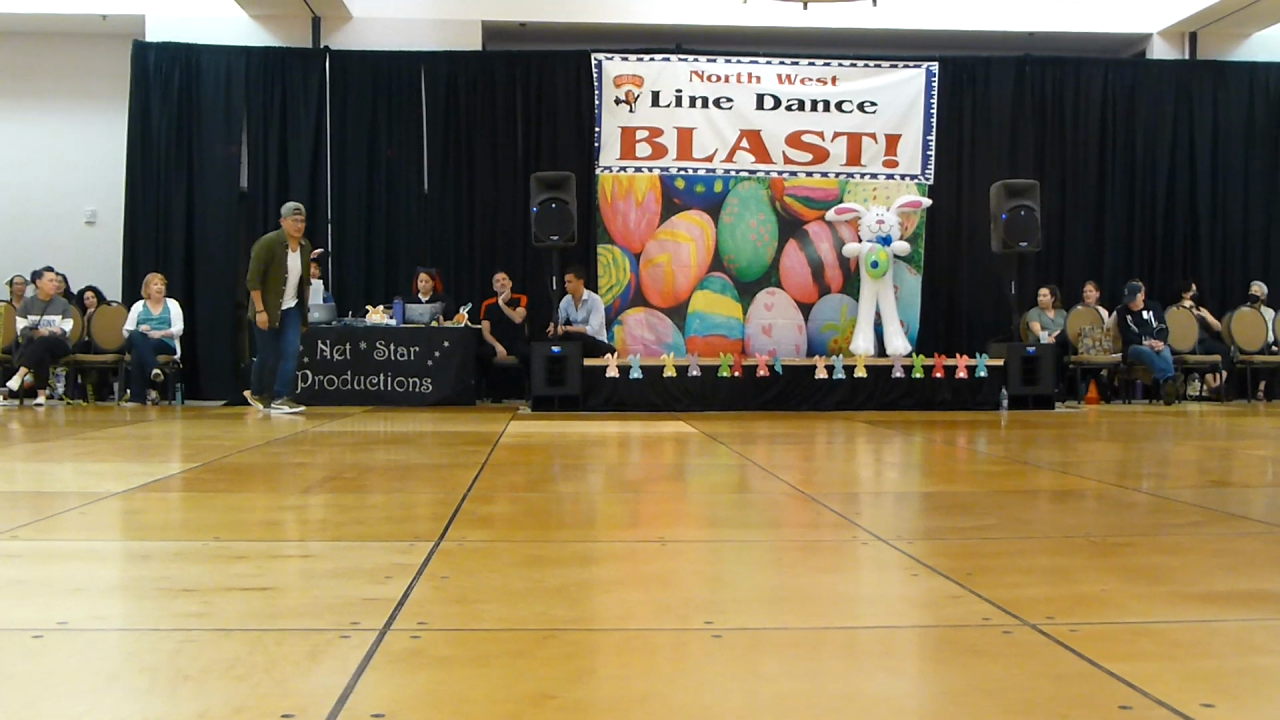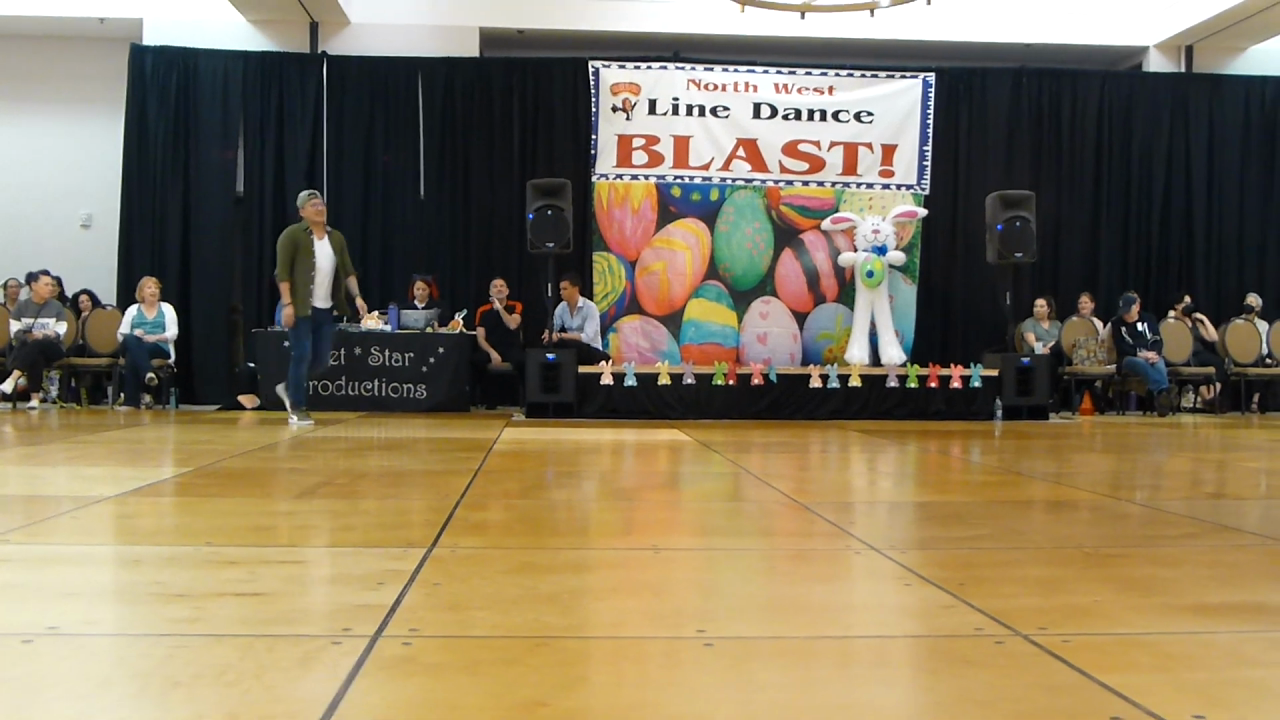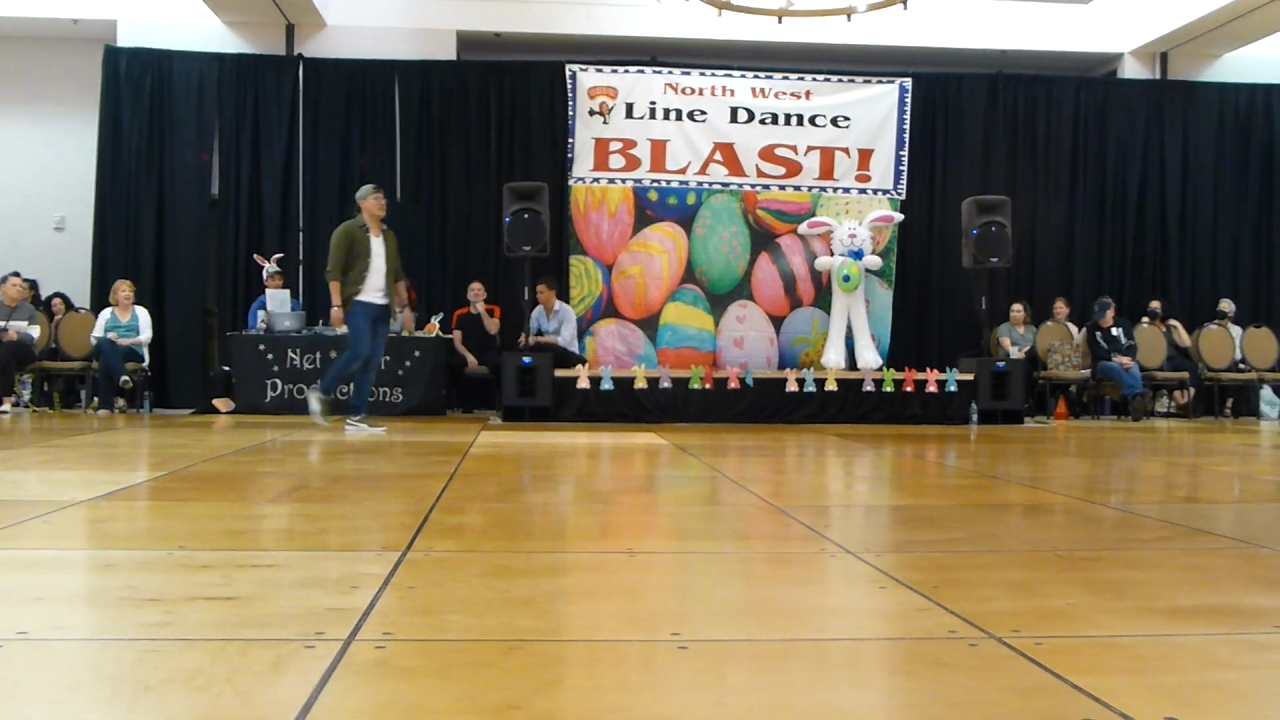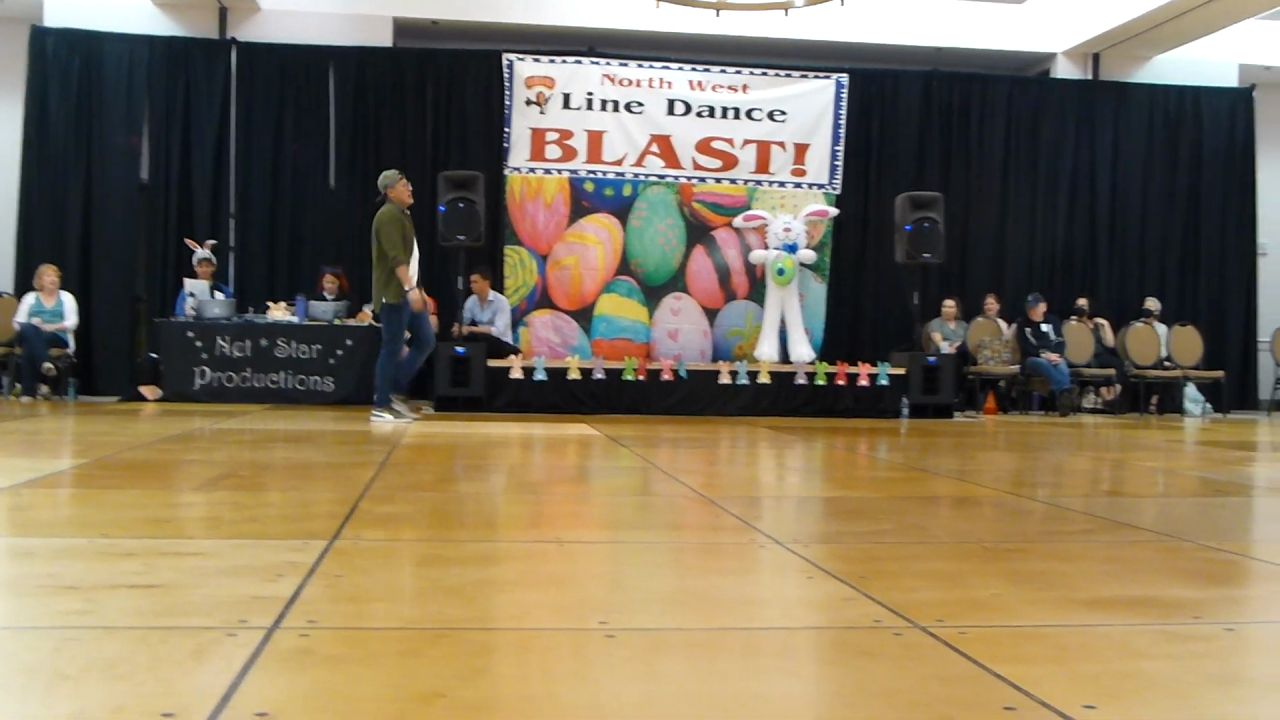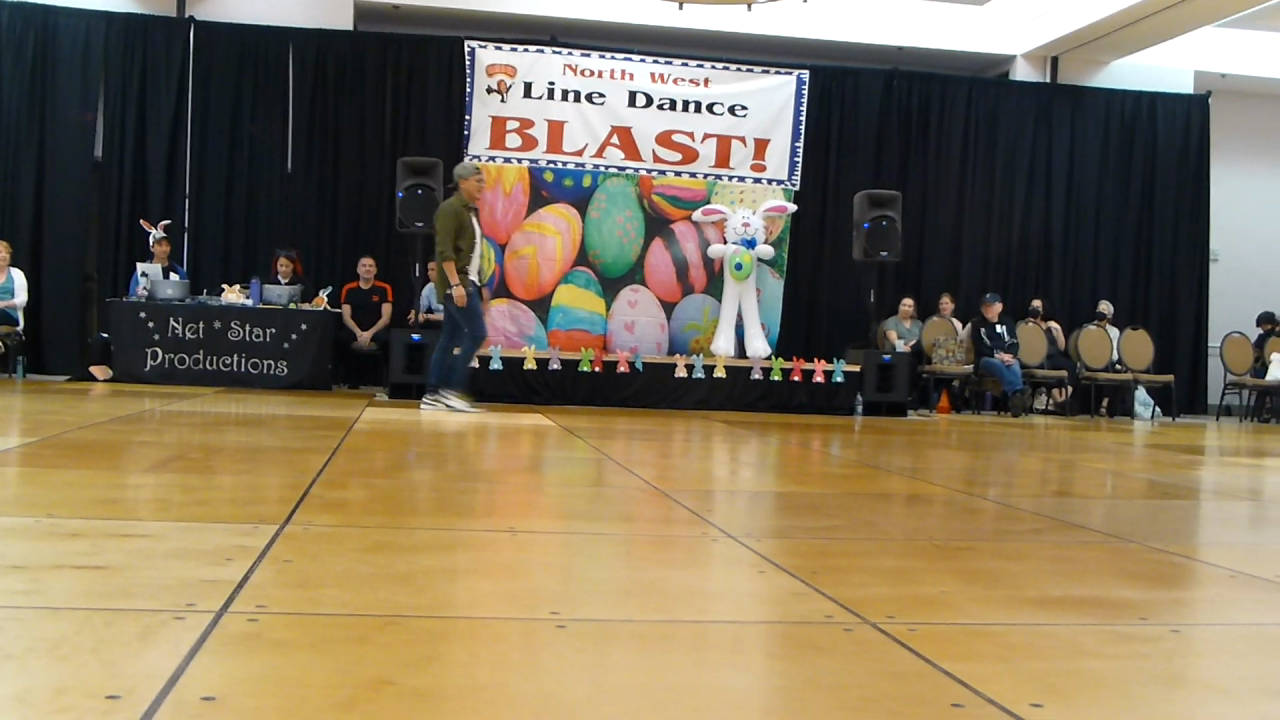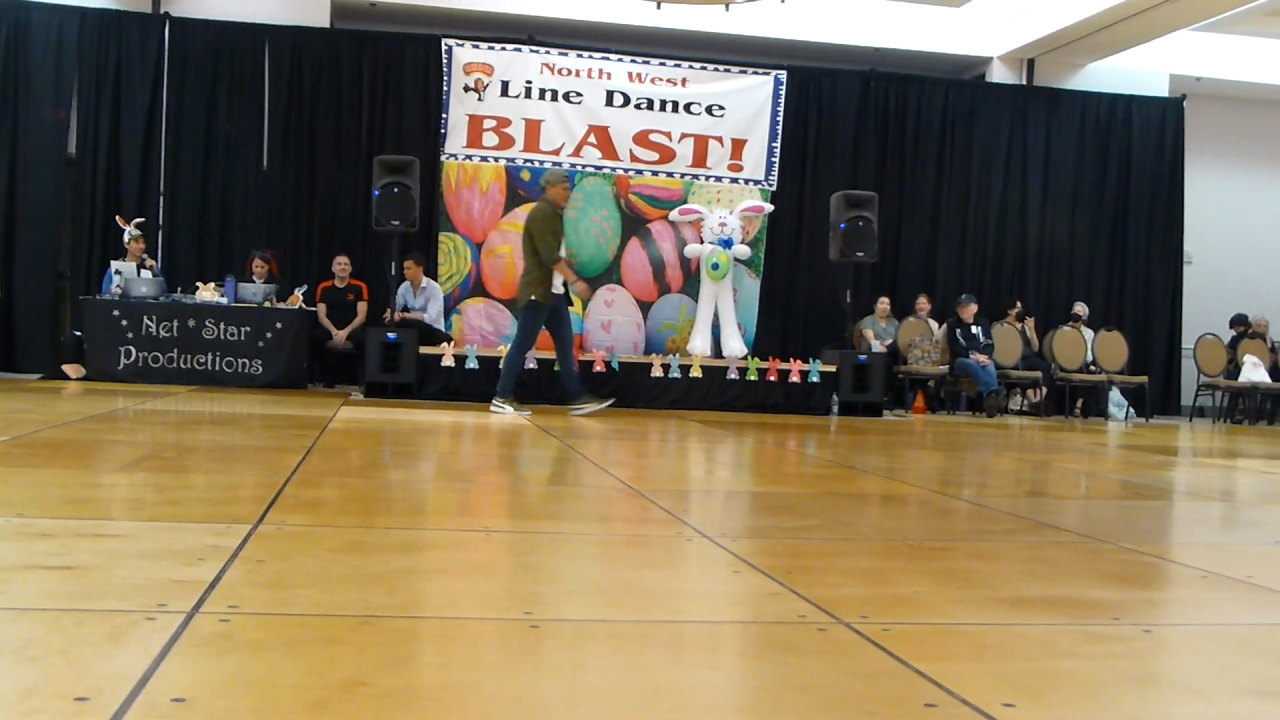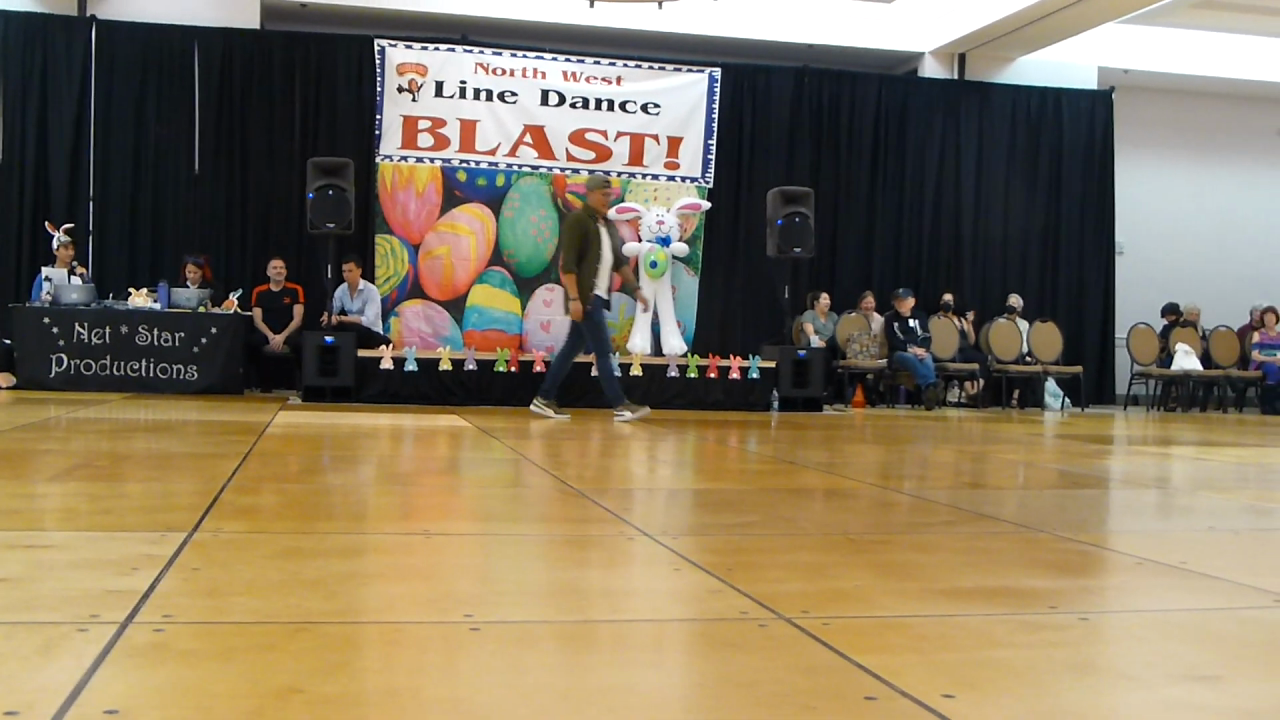
dt=0.7s
person 1, frame 1
left shoulder: (305, 247)
right shoulder: (268, 243)
right elbow: (253, 279)
left wrist: (305, 310)
right wrist: (259, 310)
left hip: (291, 308)
right hip: (268, 310)
left knee: (291, 351)
right knee: (267, 355)
left ankle: (280, 399)
right ankle: (257, 394)
person 1, frame 2
left shoulder: (336, 238)
right shoulder: (292, 235)
left elbow: (347, 270)
right elbow: (281, 272)
left wrist: (357, 295)
right wrist: (287, 303)
left hip: (326, 308)
right hip: (302, 308)
left knee: (322, 359)
right knee: (302, 356)
left ankle: (289, 388)
right ankle: (297, 408)
person 1, frame 3
left shoulder: (389, 235)
right shoulder: (348, 231)
left elbow: (397, 275)
right elbow: (334, 270)
left wrist: (405, 306)
right wrist: (337, 304)
left hip: (381, 306)
right hip: (358, 302)
left knee: (373, 359)
right knee: (359, 352)
left ankle: (357, 415)
right ankle: (322, 392)
person 1, frame 4
left shoulder: (401, 215)
right shoulder: (389, 215)
right elbow: (396, 258)
left wrist: (418, 291)
right wrist: (414, 289)
left hip: (405, 293)
right hip: (394, 294)
left knee: (426, 343)
right knee: (392, 349)
left ankle: (397, 394)
right ankle: (380, 407)
person 1, frame 5
left shoulder: (471, 210)
right shoulder: (450, 209)
right elbow: (445, 252)
left wrist: (481, 286)
right wrist: (456, 284)
left hip: (468, 283)
right hip: (457, 284)
left knee: (451, 338)
right knee: (477, 334)
left ankle: (433, 394)
right ankle: (453, 388)
person 1, frame 6
left shoulder: (553, 214)
right shoulder: (541, 214)
right elbow: (550, 255)
left wrist: (569, 283)
right wrist: (575, 281)
left hip: (554, 291)
right hip: (538, 291)
left knee: (565, 343)
right knee: (524, 343)
left ankle: (578, 399)
right ankle: (502, 398)
person 1, frame 7
left shoulder: (606, 223)
right shoulder: (576, 221)
left elbow: (618, 259)
right elbow: (567, 264)
left wrist: (636, 289)
right wrist: (574, 298)
left hip: (597, 296)
right hip: (584, 297)
left knee: (572, 348)
right knee: (602, 349)
left ankle: (544, 399)
right ankle: (619, 405)
